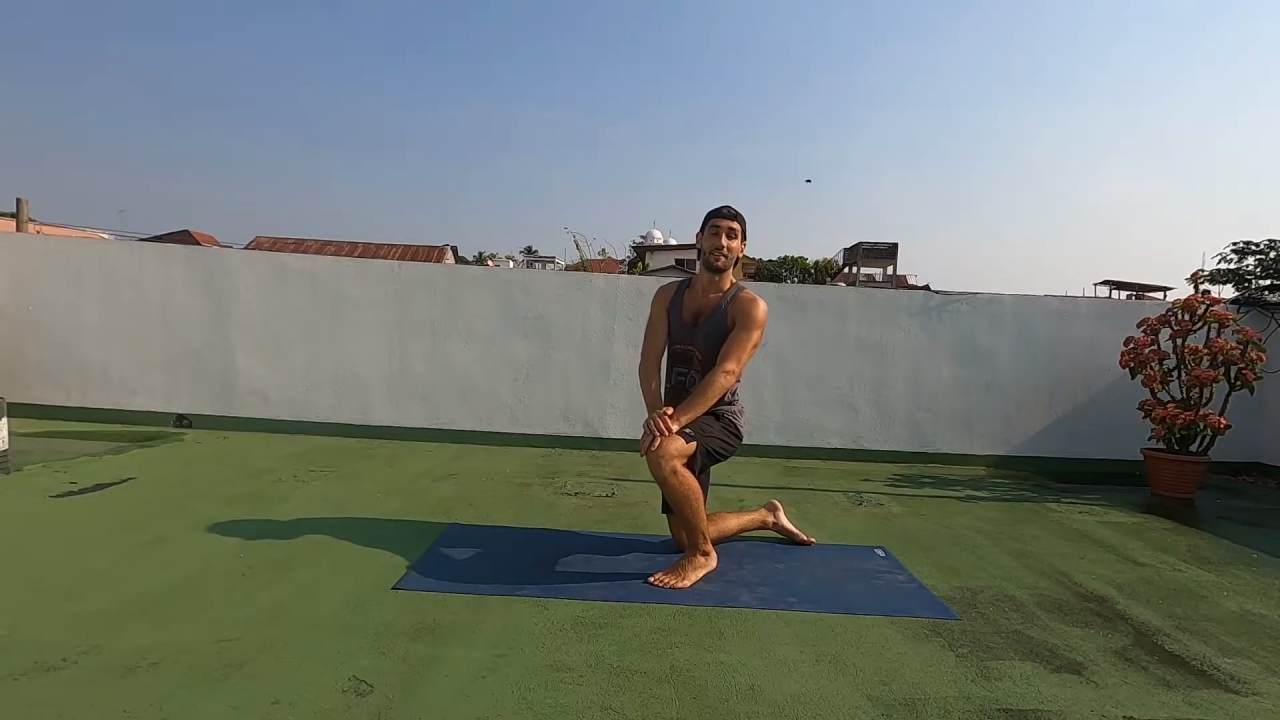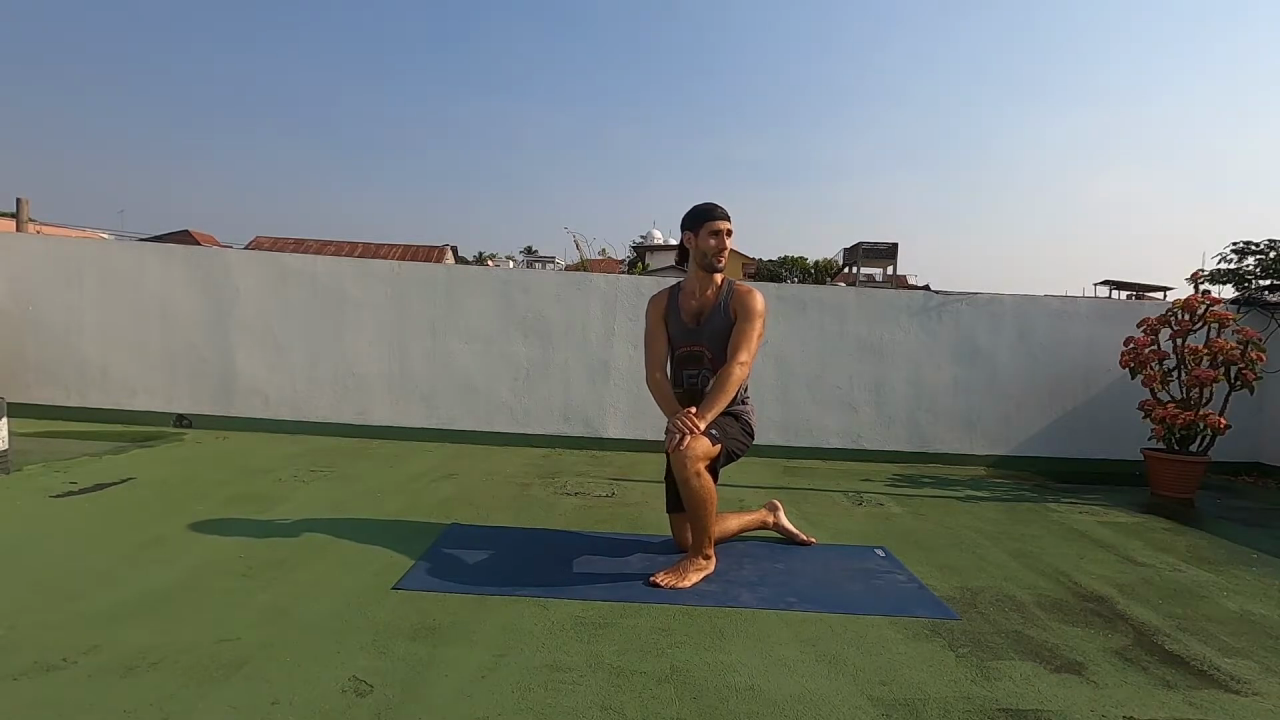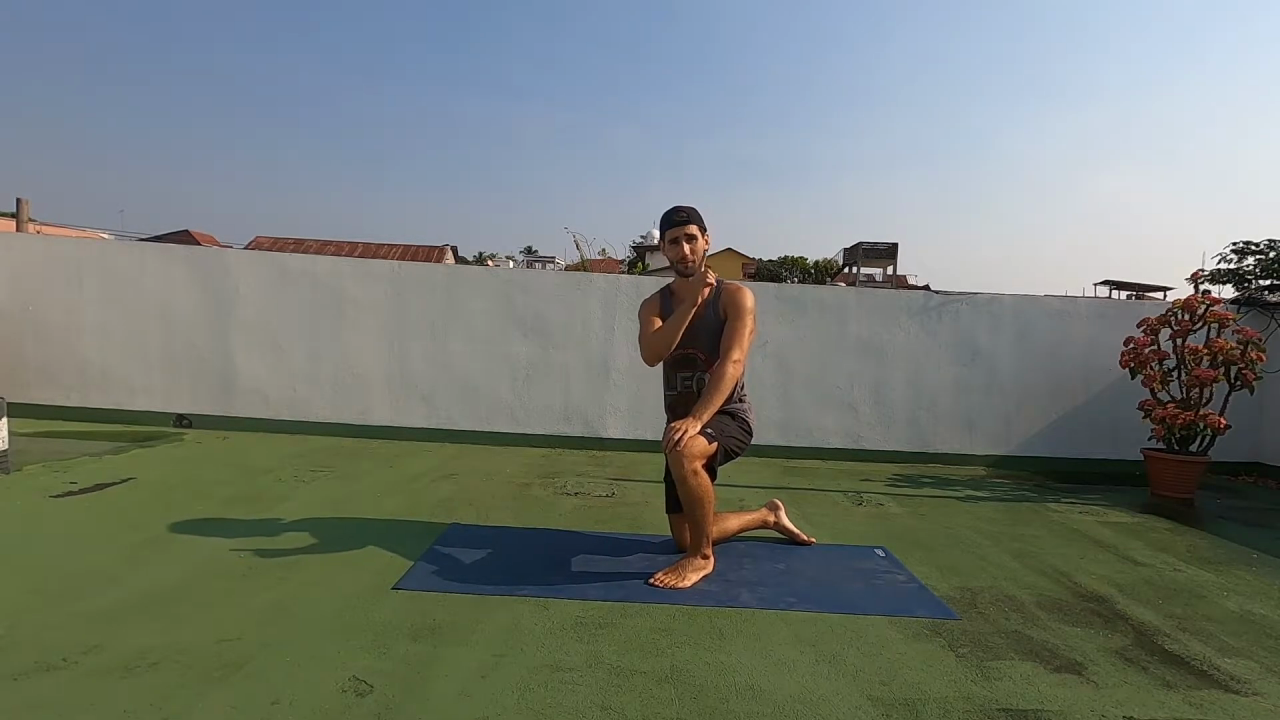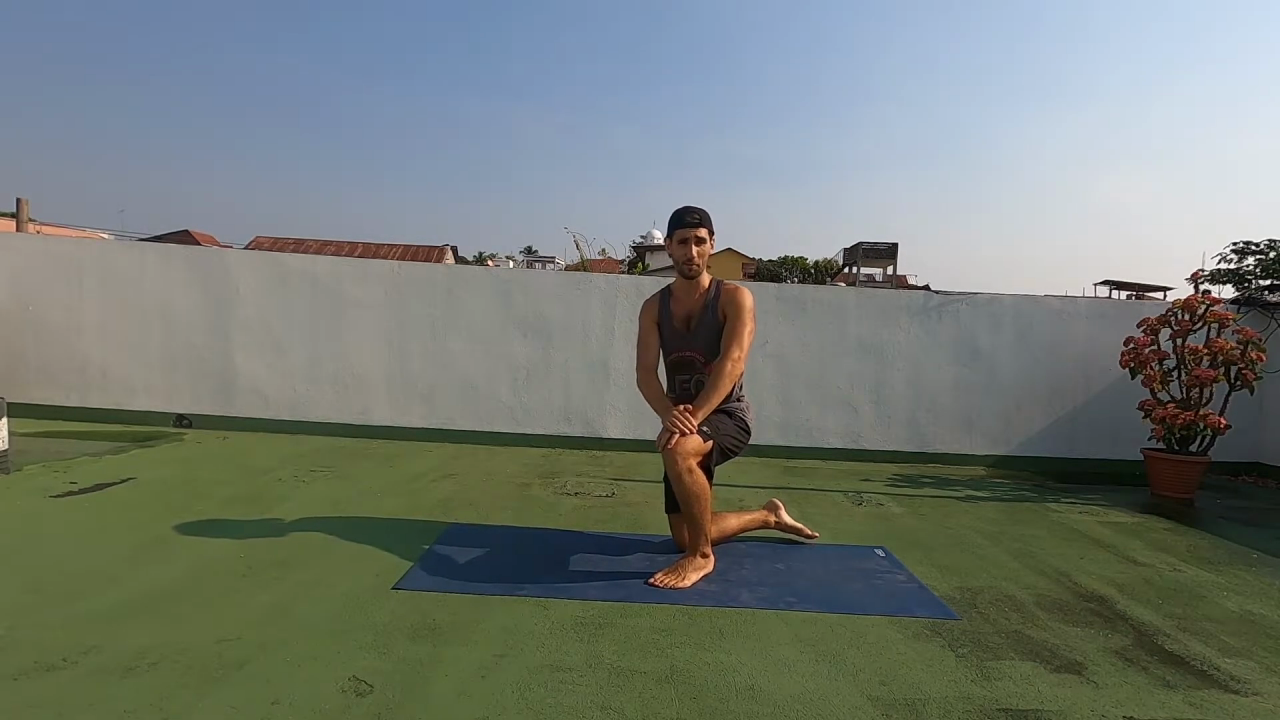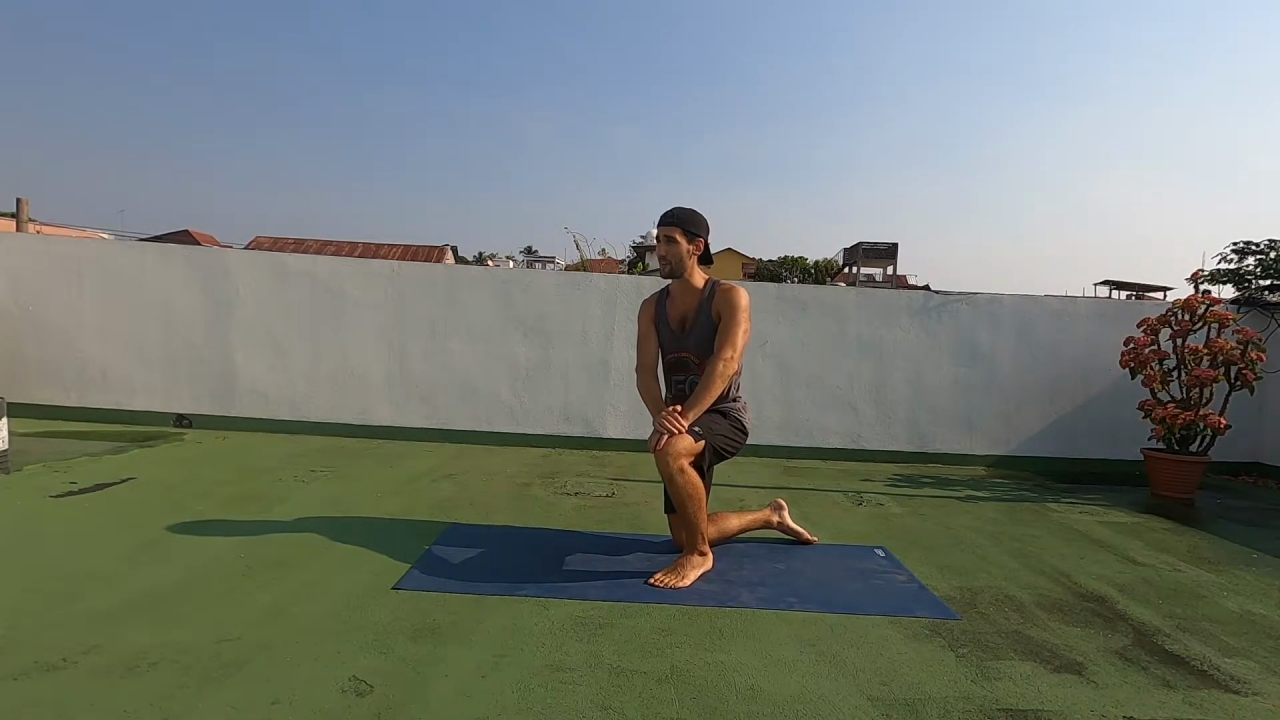
dt=1s
person 1, frame 1
left shoulder: (750, 306)
right shoulder: (668, 295)
left elbow: (725, 373)
right elbow: (649, 362)
left wrist: (675, 420)
right wrist: (656, 413)
left hip: (718, 419)
right hip: (681, 423)
left knee: (660, 452)
right knee: (684, 536)
left ankle: (702, 554)
right ankle: (767, 516)
person 1, frame 2
left shoulder: (746, 299)
right shoulder: (661, 304)
left elbow: (738, 366)
right elbow: (655, 372)
left wrist: (701, 420)
right wrist: (677, 417)
left hip: (730, 419)
right hip: (686, 423)
left knee: (687, 453)
right knee: (685, 537)
left ankle: (703, 558)
right ankle: (767, 517)
person 1, frame 3
left shoulder: (735, 297)
right shoulder: (654, 305)
left elbow: (731, 363)
right elbow: (651, 355)
left wrist: (696, 420)
right wrist: (692, 301)
left hip: (728, 417)
right hip: (683, 423)
left knee: (684, 452)
right knee: (684, 537)
left ankle: (702, 557)
right ankle: (768, 516)
person 1, frame 4
left shoulder: (735, 298)
right shoulder: (653, 308)
left elbow: (732, 362)
right elbow: (645, 373)
left wrist: (694, 416)
right wrist: (669, 414)
left hip: (727, 416)
right hip: (685, 421)
left knee: (678, 451)
right knee: (684, 537)
left ankle: (701, 556)
right ankle: (767, 515)
person 1, frame 5
left shoulder: (730, 297)
right shoulder: (651, 307)
left elbow: (725, 363)
right elbow: (645, 371)
left wrist: (683, 418)
right wrist: (660, 414)
left hip: (724, 416)
right hip: (685, 422)
left knee: (669, 450)
right knee: (684, 536)
left ankle: (699, 555)
right ankle: (770, 516)
